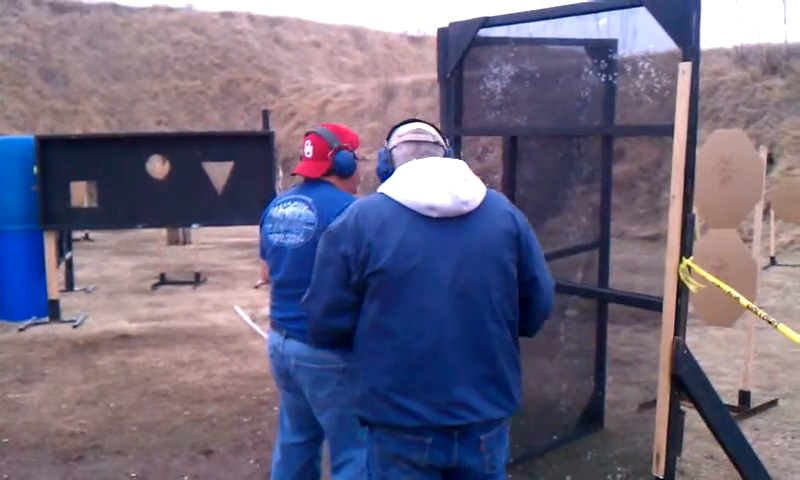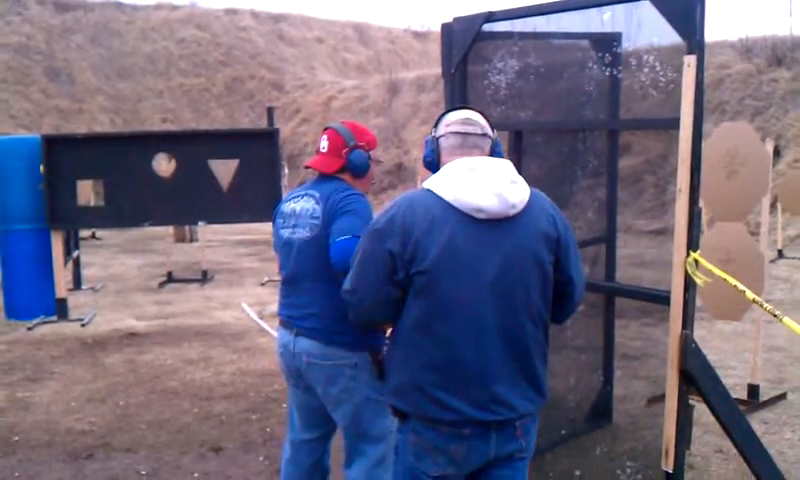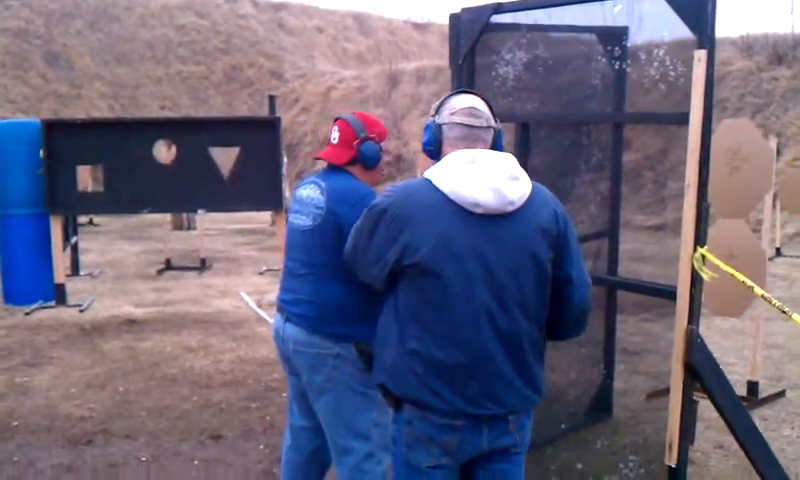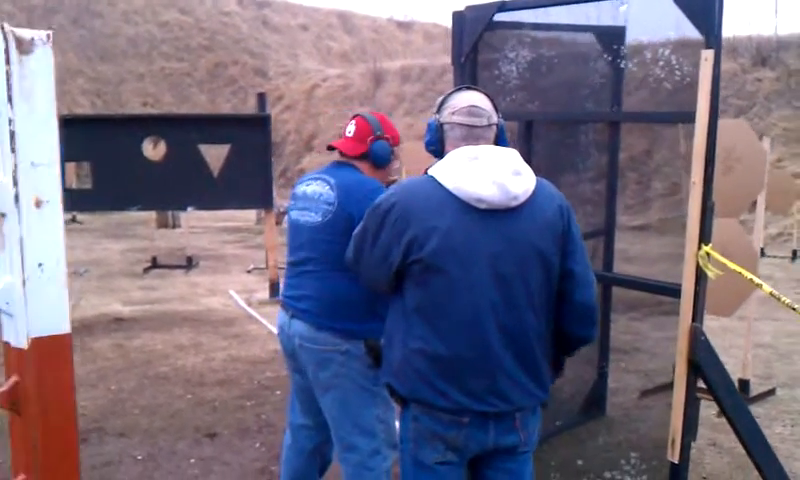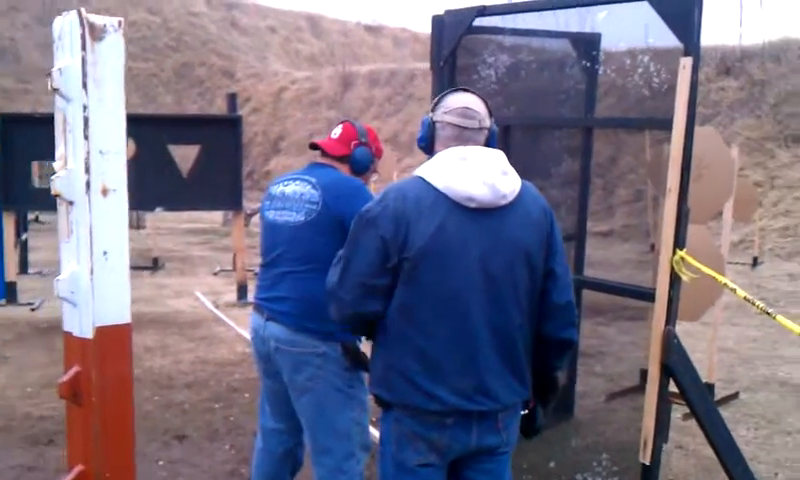
dt=0.5s
person 1, frame 1
left shoulder: (359, 221)
right shoulder: (504, 213)
left elbow: (327, 324)
right elbow: (537, 308)
left hip: (400, 421)
right hip: (485, 415)
person 1, frame 2
left shoulder: (405, 216)
right shoulder: (545, 212)
left elbow: (364, 306)
right elbow: (567, 300)
left hip: (433, 419)
right hip: (516, 413)
person 1, frame 3
left shoulder: (402, 205)
right shoulder: (546, 207)
left elbow: (363, 265)
right elbow: (572, 313)
left hip: (429, 410)
right hip: (511, 408)
person 1, frame 4
left shoulder: (406, 201)
right shoulder: (551, 202)
left elbow: (364, 268)
right elbow: (581, 309)
right wrist: (551, 357)
left hip: (436, 409)
right hip: (518, 407)
person 1, frame 5
left shoulder: (397, 204)
right shoulder: (534, 206)
left elbow: (347, 301)
right elbow: (559, 313)
right wrist: (543, 378)
left hip: (418, 411)
right hip: (498, 408)
person 2, frame 1
left shoulder: (277, 206)
right shoulder: (345, 208)
left hip: (282, 341)
right hip: (327, 350)
left knee: (295, 440)
right knee: (356, 451)
person 2, frame 2
left shoulder: (290, 201)
right shoulder: (348, 200)
right elbow: (349, 259)
left hip: (292, 339)
right hip: (339, 350)
left knee: (305, 438)
right knee: (372, 449)
person 2, frame 3
left shoulder: (308, 186)
right shoulder: (357, 196)
left hip: (291, 326)
right hip: (333, 340)
left knee: (305, 429)
right knee: (363, 446)
person 2, frame 4
left shoulder: (305, 185)
right shoulder: (366, 191)
left hip: (294, 323)
right hip: (340, 337)
left knee: (305, 429)
right knee: (367, 445)
person 2, frame 5
left shoulder: (278, 187)
right shoulder: (349, 190)
left hip: (266, 324)
right hip: (314, 339)
left knee: (276, 433)
right knee: (341, 449)
